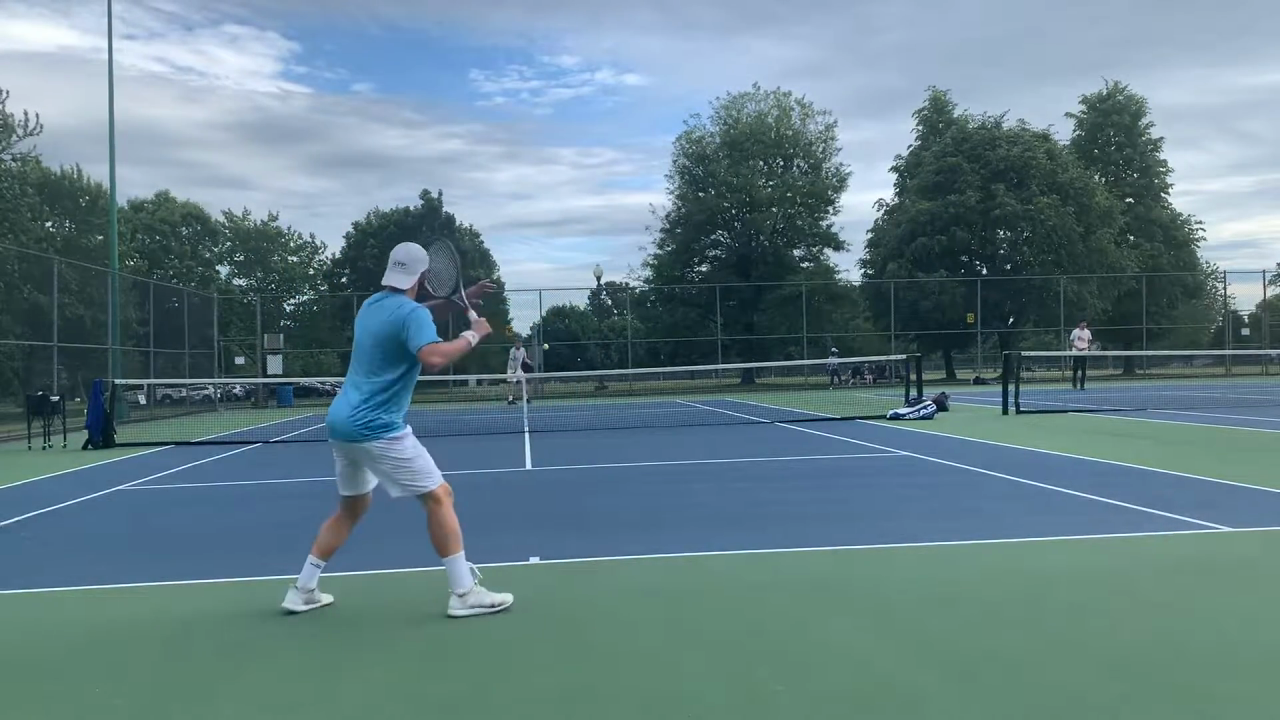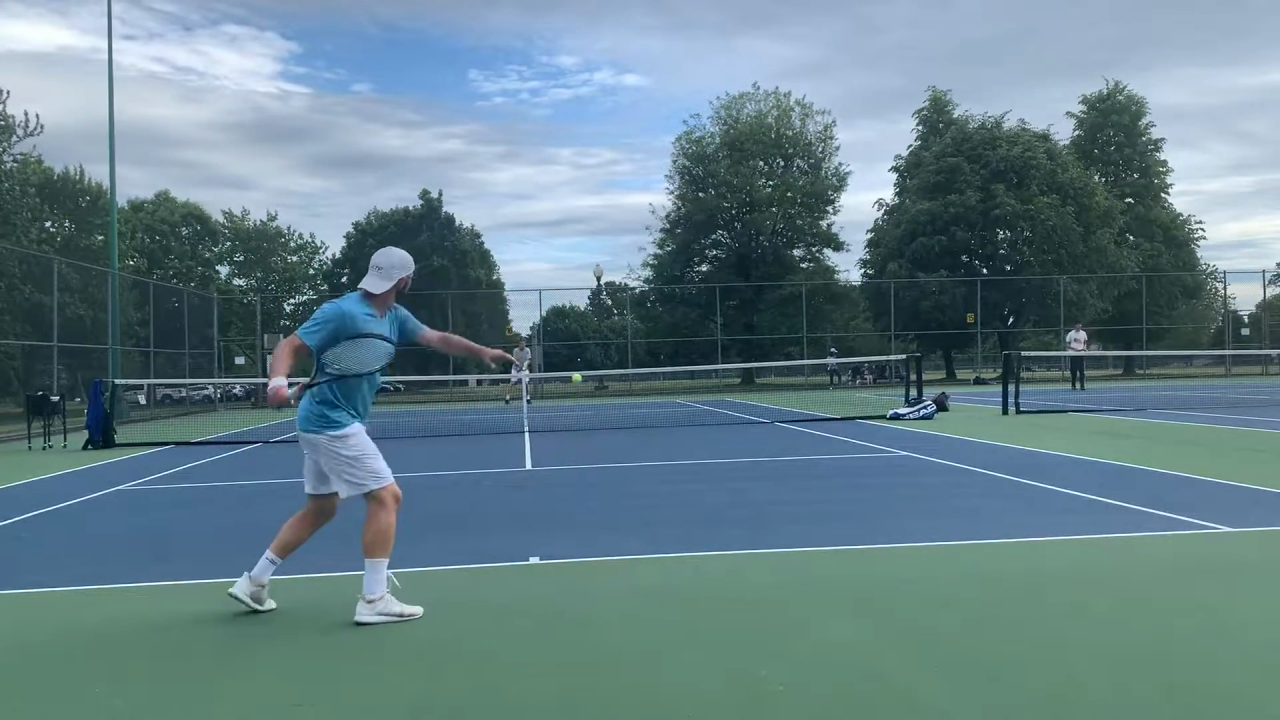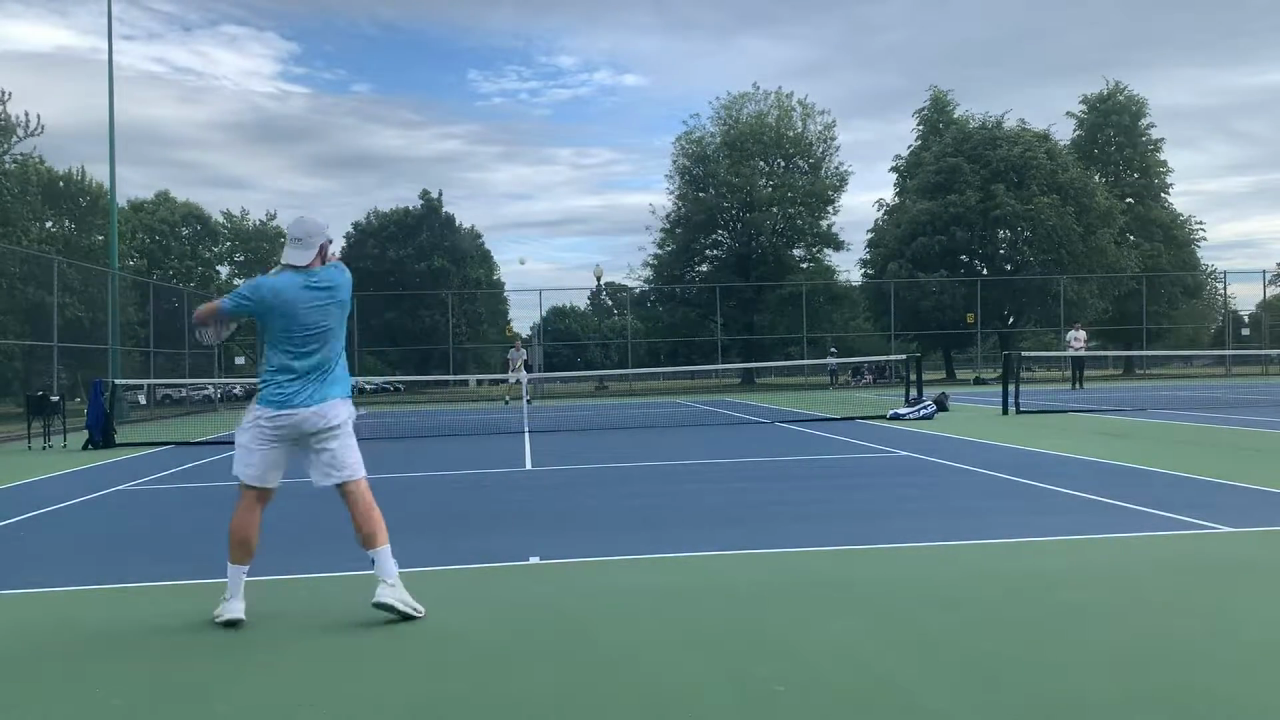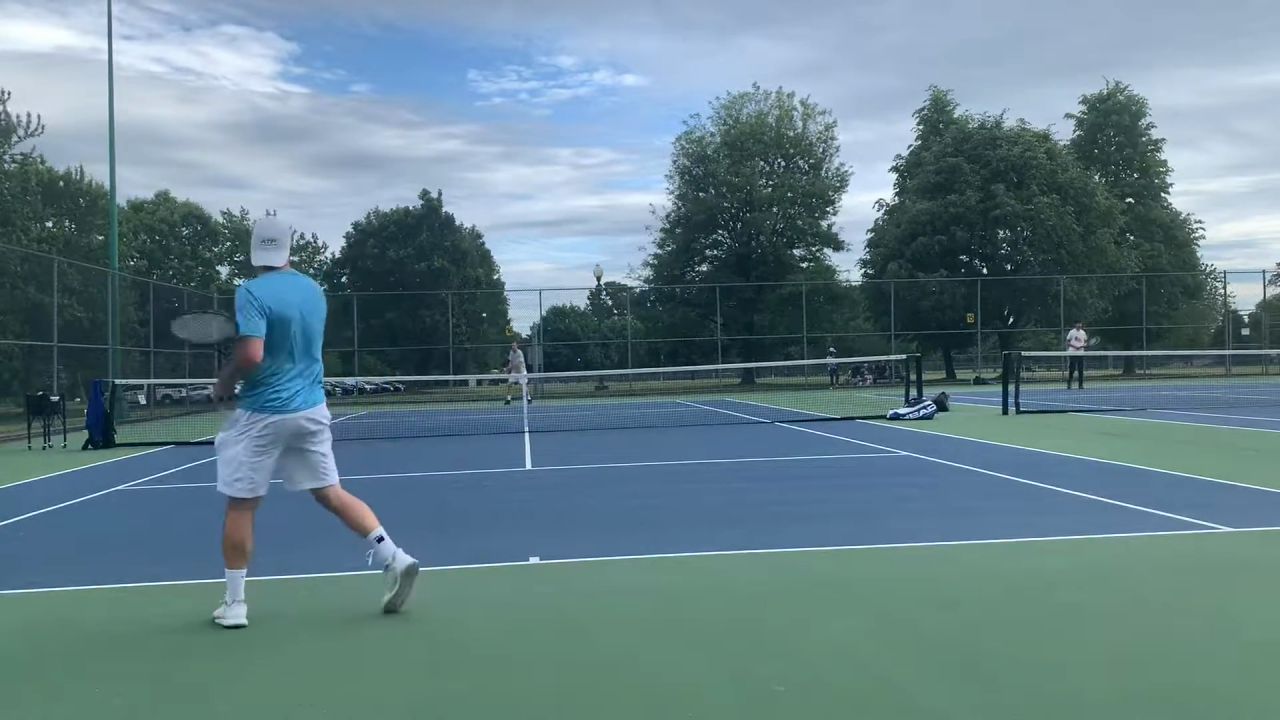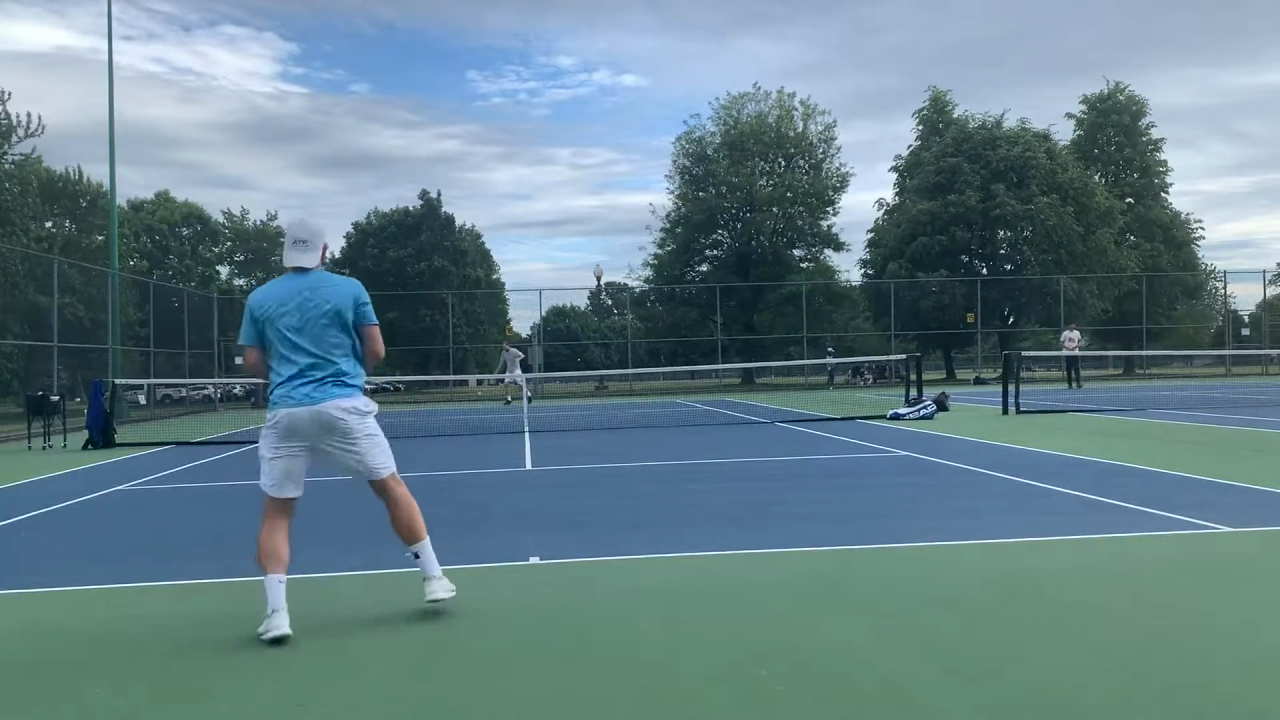
dt=0.5s
person 1, frame 1
left shoulder: (371, 305)
right shoulder: (411, 313)
right elbow: (433, 360)
right wrist: (472, 335)
left hip: (341, 422)
right hip: (378, 428)
left knee: (352, 508)
right knee: (439, 497)
left ankle: (303, 589)
right ankle: (464, 593)
person 1, frame 2
left shoulder: (394, 316)
right shoulder: (339, 312)
left elbow: (437, 339)
right elbow: (286, 347)
left wrist: (484, 353)
right wrist: (277, 381)
left hip: (319, 423)
right hip: (331, 424)
left knee: (319, 509)
right knee: (387, 499)
left ankle: (254, 583)
right ankle: (375, 599)
person 1, frame 3
left shoulder: (264, 289)
right shoulder: (339, 278)
left elbow: (200, 317)
right wrist: (280, 274)
left hip: (272, 411)
right hip: (329, 410)
left knee: (252, 500)
right knee: (358, 494)
left ankle: (232, 599)
right ankle: (389, 584)
person 1, frame 4
left shoulder: (252, 292)
right shoulder: (313, 289)
left elbow: (252, 357)
left wrist: (228, 378)
left hip: (263, 414)
right hip: (312, 409)
left knee: (241, 506)
right knee: (331, 494)
left ankle: (234, 603)
right ankle: (393, 557)
person 1, frame 5
left shoulder: (259, 299)
right shoulder: (351, 289)
left elbow: (253, 364)
right elbow: (377, 352)
left hip: (287, 413)
right hip: (345, 405)
left knee: (276, 513)
right knee: (392, 487)
left ankle: (277, 613)
right ankle: (433, 577)
